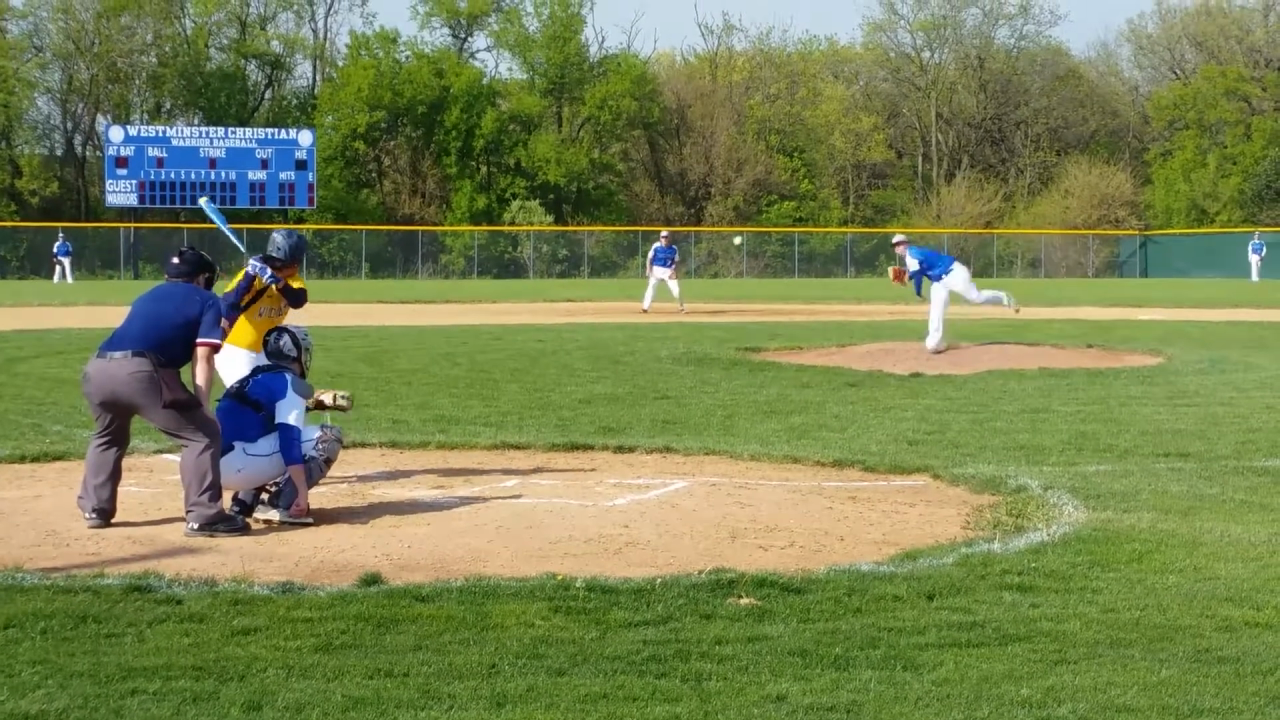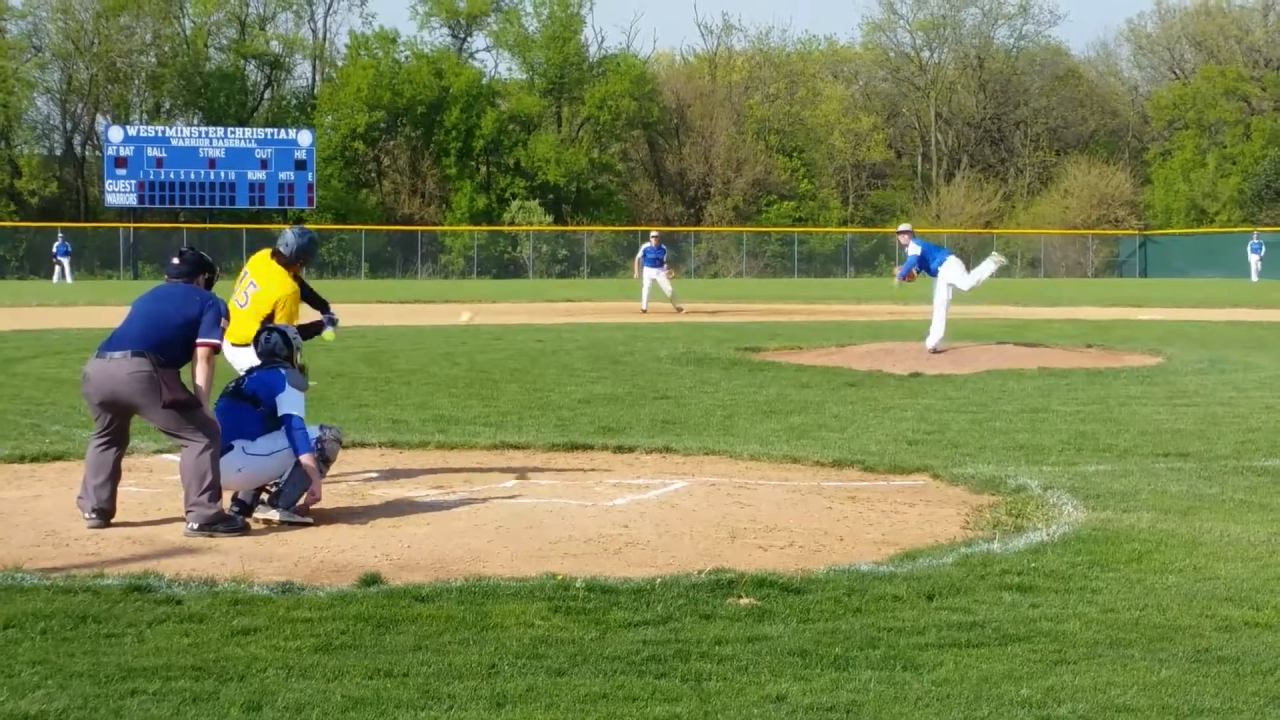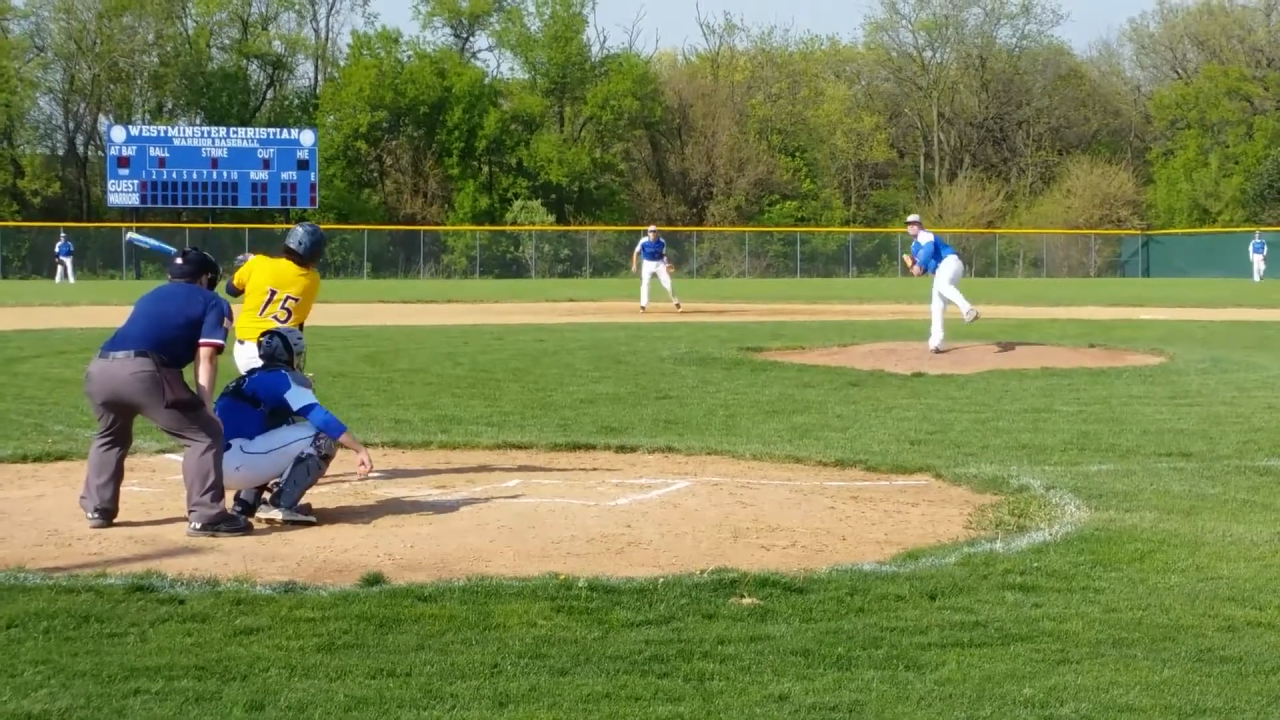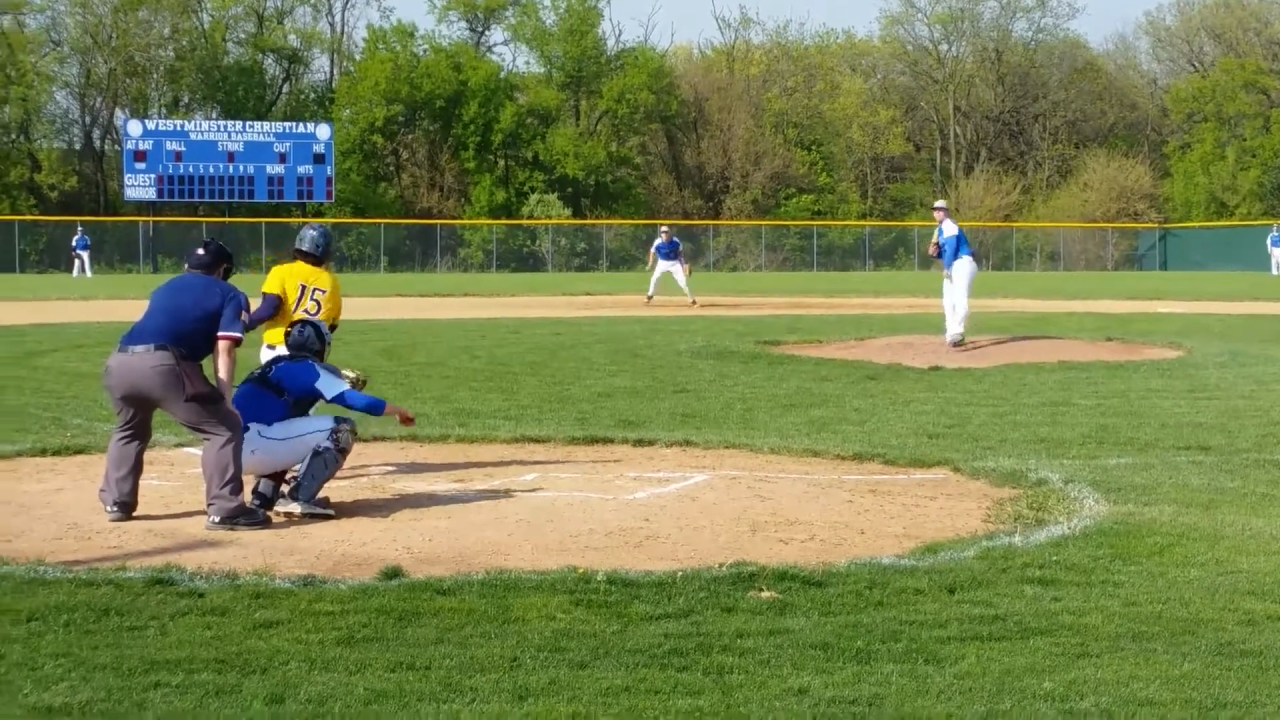
dt=0.2s
person 1, frame 1
left shoulder: (148, 296)
right shoulder: (209, 301)
right elbow: (202, 359)
right wrist: (201, 408)
left hip: (97, 369)
right hip: (139, 371)
left knee: (107, 437)
right knee: (203, 434)
left ankle: (95, 509)
right ankle: (203, 517)
person 1, frame 2
left shoulder: (148, 296)
right shoulder: (210, 302)
right elbow: (202, 359)
right wrist: (201, 409)
left hip: (96, 369)
right hip: (139, 371)
left knee: (107, 438)
right knee: (203, 434)
left ankle: (95, 509)
right ankle: (203, 517)
person 1, frame 3
left shoulder: (151, 296)
right shoulder: (213, 302)
right elbow: (205, 360)
right wrist: (204, 409)
left hip: (99, 369)
right hip: (142, 371)
left knee: (110, 437)
right knee: (206, 434)
left ankle: (97, 509)
right ankle: (206, 516)
person 1, frame 4
left shoulder: (166, 287)
right shoulder: (230, 295)
right elbow: (223, 354)
right wrist: (224, 403)
left hip: (118, 363)
right hip: (161, 364)
left knee: (129, 431)
right knee: (225, 428)
left ankle: (116, 502)
right ankle: (225, 510)
person 2, frame 1
left shoulder: (256, 377)
right shoulder: (290, 383)
right elbow: (289, 439)
right wrist: (302, 492)
right hip: (236, 465)
right knee: (329, 437)
left ankle: (245, 502)
right ankle: (278, 506)
person 2, frame 2
left shoulder: (250, 377)
right shoulder: (286, 377)
right elbow: (295, 429)
right wrist: (315, 479)
right hip: (235, 465)
right knee: (327, 437)
left ankle: (244, 502)
right ankle: (278, 506)
person 2, frame 3
left shoulder: (249, 378)
right shoulder: (287, 379)
right elbow: (320, 418)
right wrist: (360, 449)
right hip: (238, 463)
left knee: (284, 429)
right knee: (323, 435)
left ankle: (246, 501)
right ankle: (281, 505)
person 2, frame 4
left shoulder: (275, 366)
right shoulder: (313, 370)
right elbow: (360, 402)
right wrist: (399, 410)
right hip: (254, 447)
left knee: (296, 423)
right knee: (341, 430)
left ankle: (264, 494)
right ankle: (299, 498)
